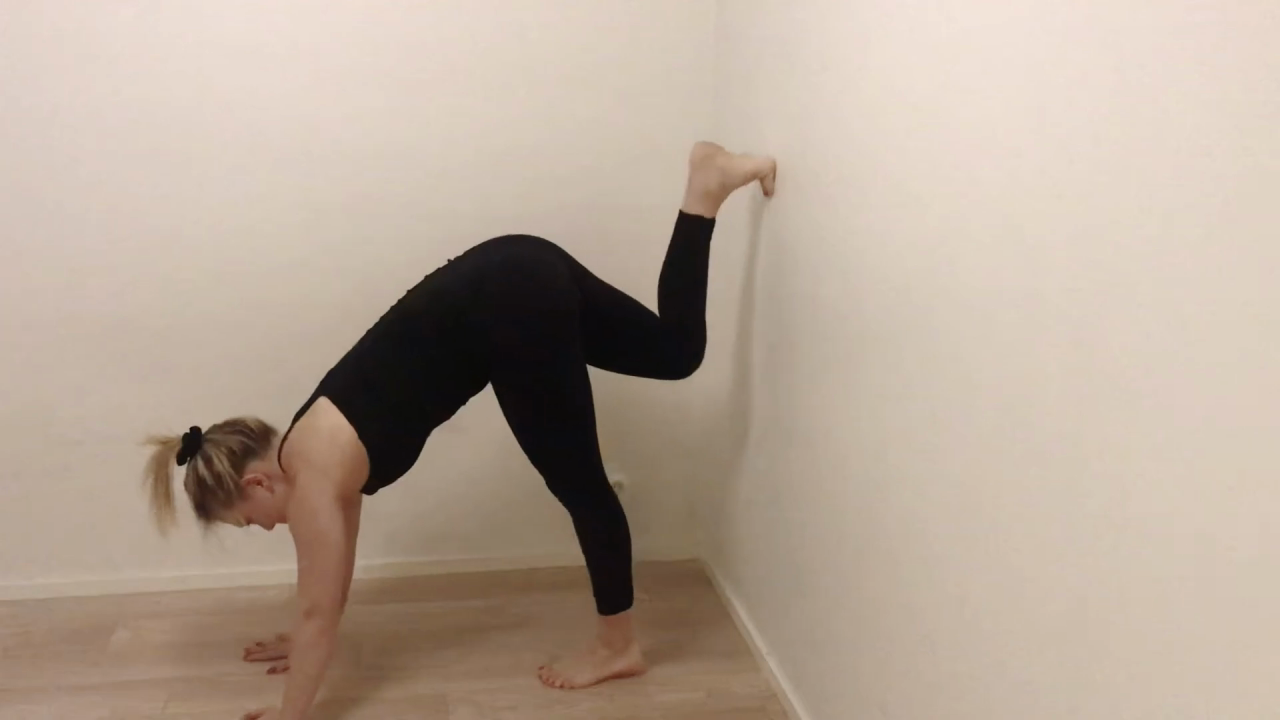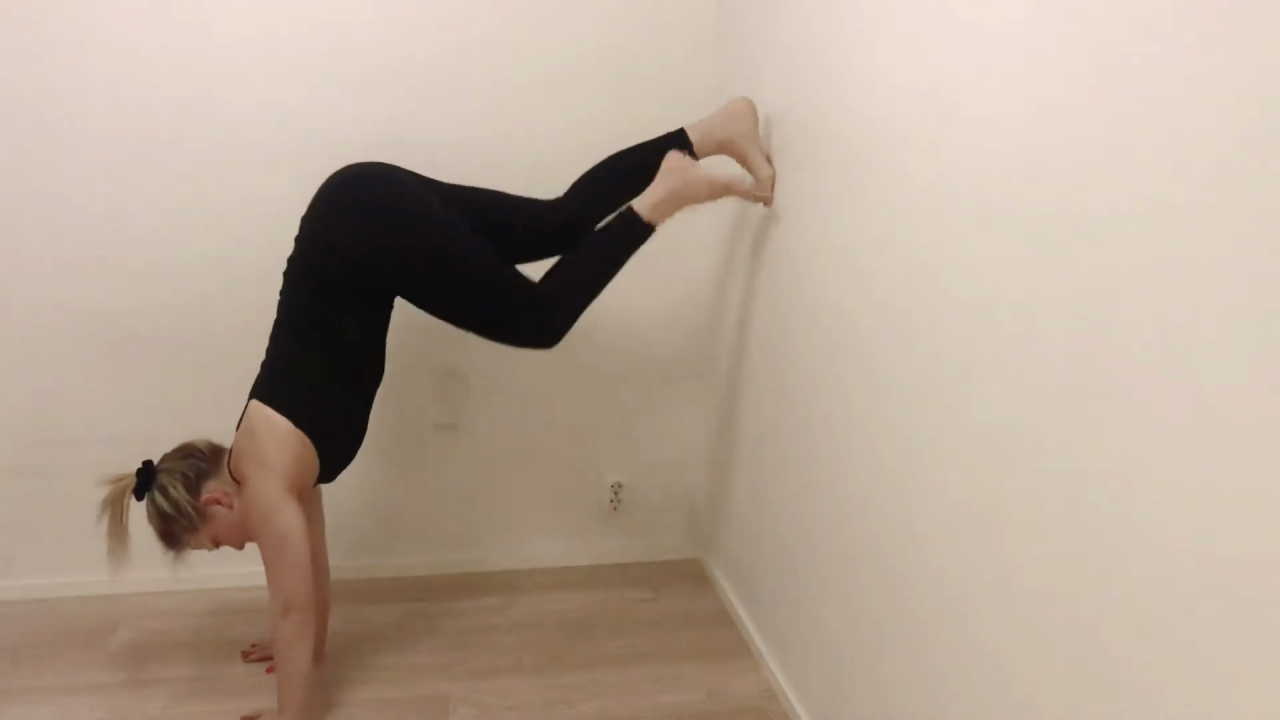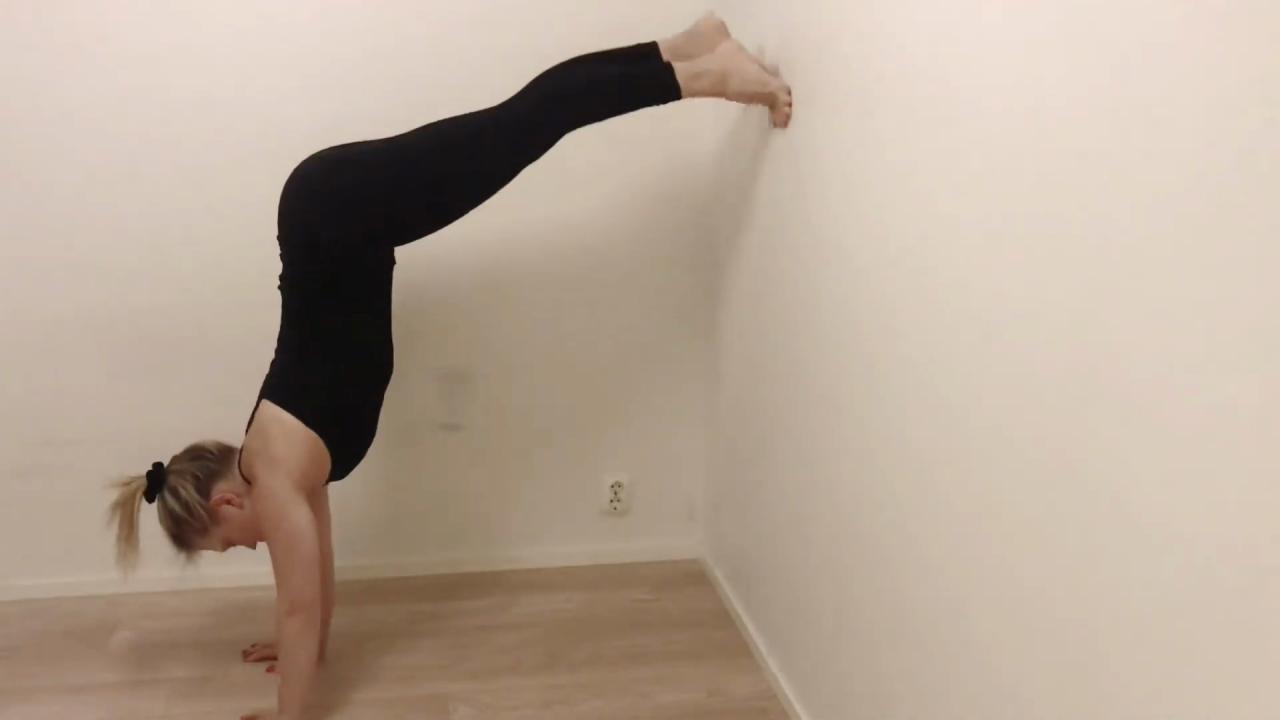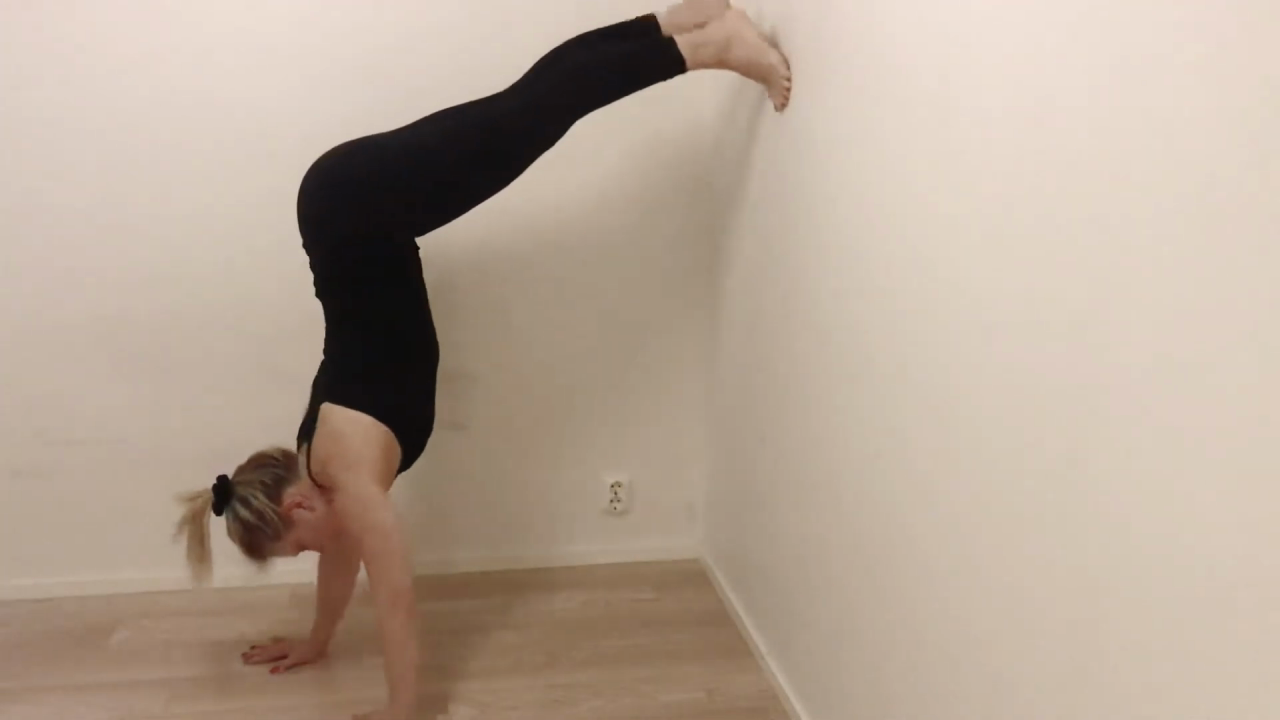
dt=0.7s
person 1, frame 1
left shoulder: (312, 474)
right shoulder: (314, 450)
left elbow: (317, 612)
right elbow: (338, 551)
right wrist: (308, 641)
left hip: (515, 299)
right hip: (515, 275)
left knee: (579, 478)
right knee: (675, 356)
left ankle: (617, 643)
right ankle: (705, 184)
person 1, frame 2
left shoulder: (264, 479)
right shoulder: (275, 457)
left elbow: (293, 609)
right elbow: (312, 556)
right wrist: (312, 641)
left hip: (372, 219)
right hip: (371, 211)
left knee: (536, 317)
right knee: (560, 223)
left ankle: (670, 191)
right ankle: (711, 134)
person 1, frame 3
left shoulder: (273, 477)
right shoulder: (277, 462)
left elbow: (298, 606)
right elbow: (315, 554)
right wrist: (309, 643)
left hip: (342, 208)
right hip: (337, 210)
left knee: (522, 123)
right knee: (521, 121)
left ankle: (703, 72)
person 1, frame 4
left shoulder: (346, 472)
right shoulder: (327, 469)
left elbow: (396, 602)
right elbow: (342, 550)
right wrist: (315, 641)
left hip: (359, 202)
right hip: (350, 203)
left knee: (532, 109)
right knee: (530, 105)
